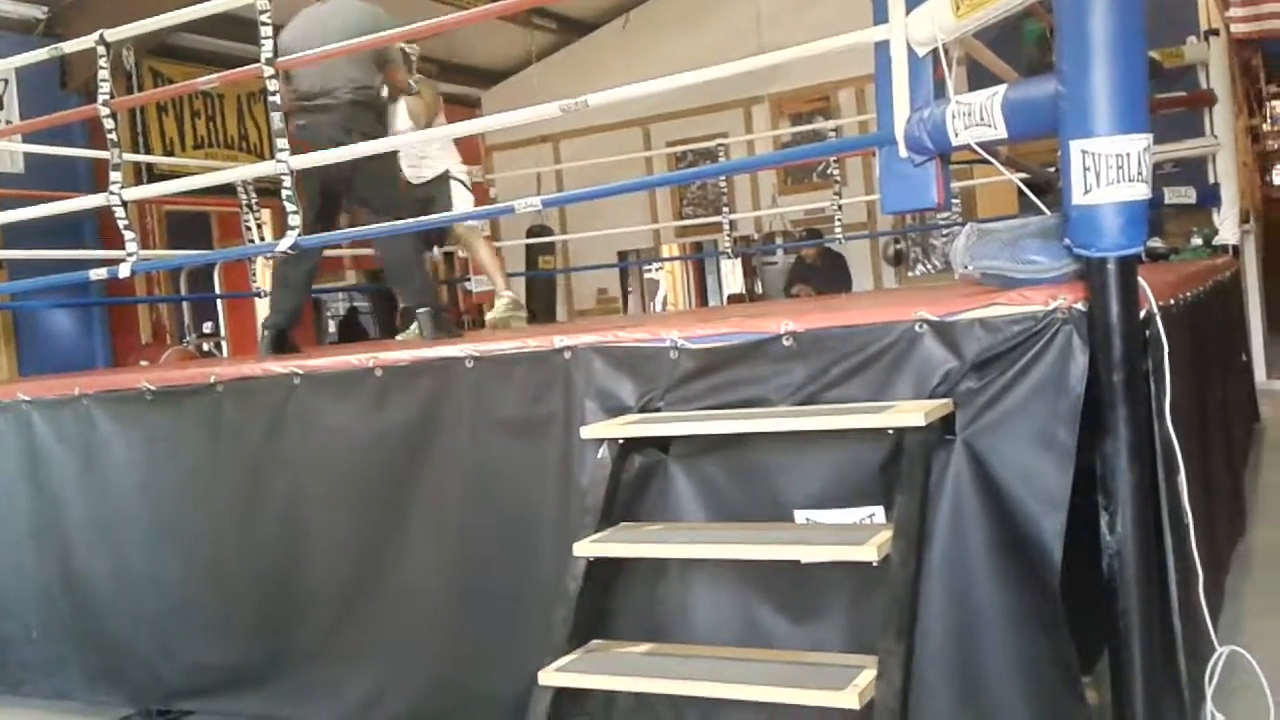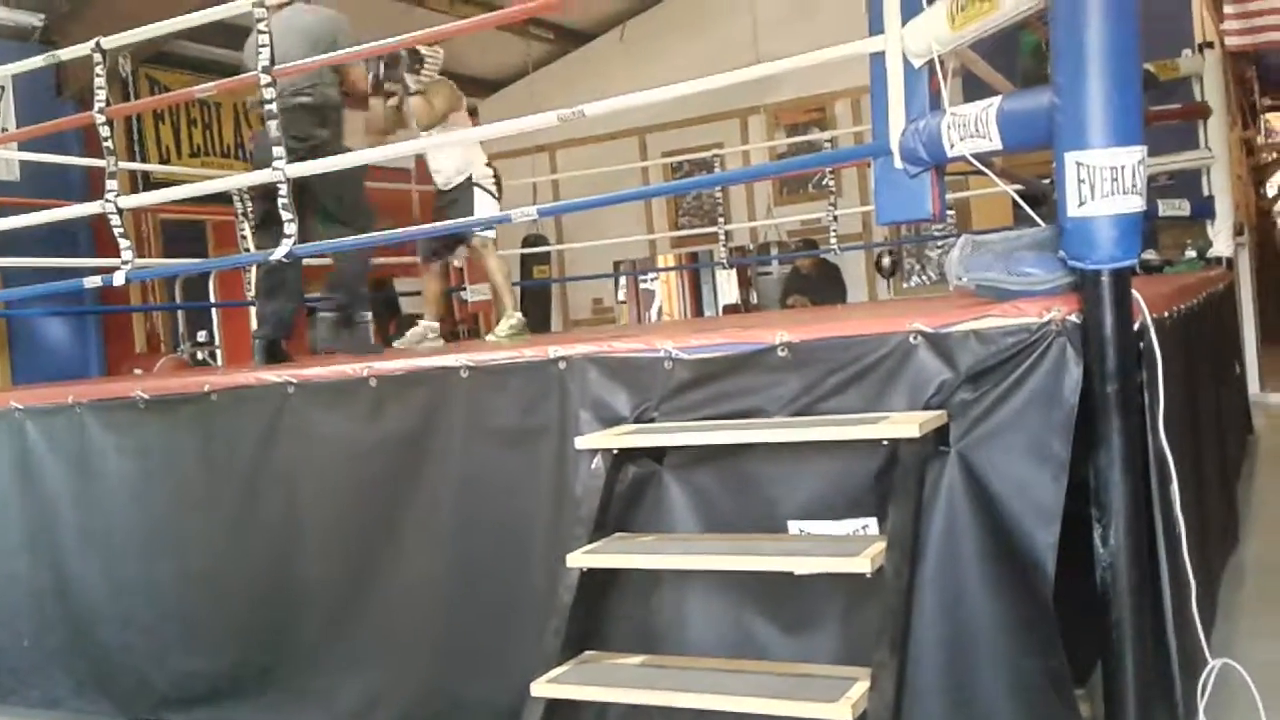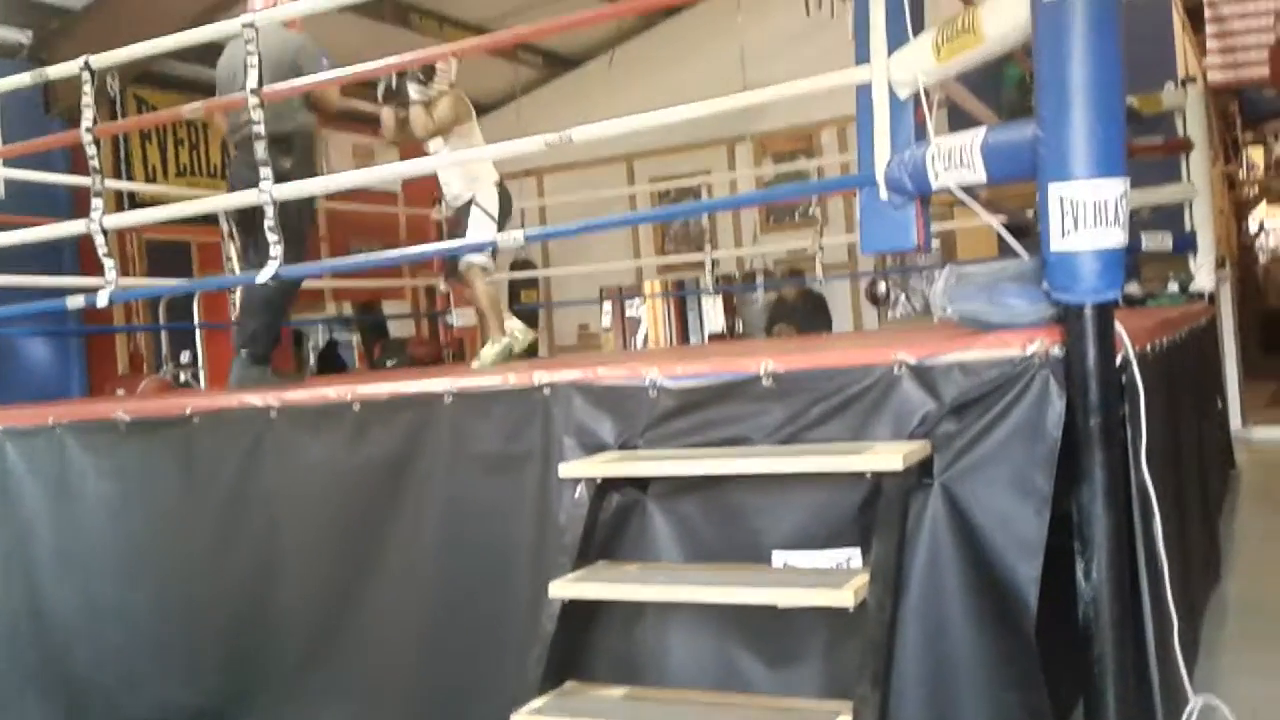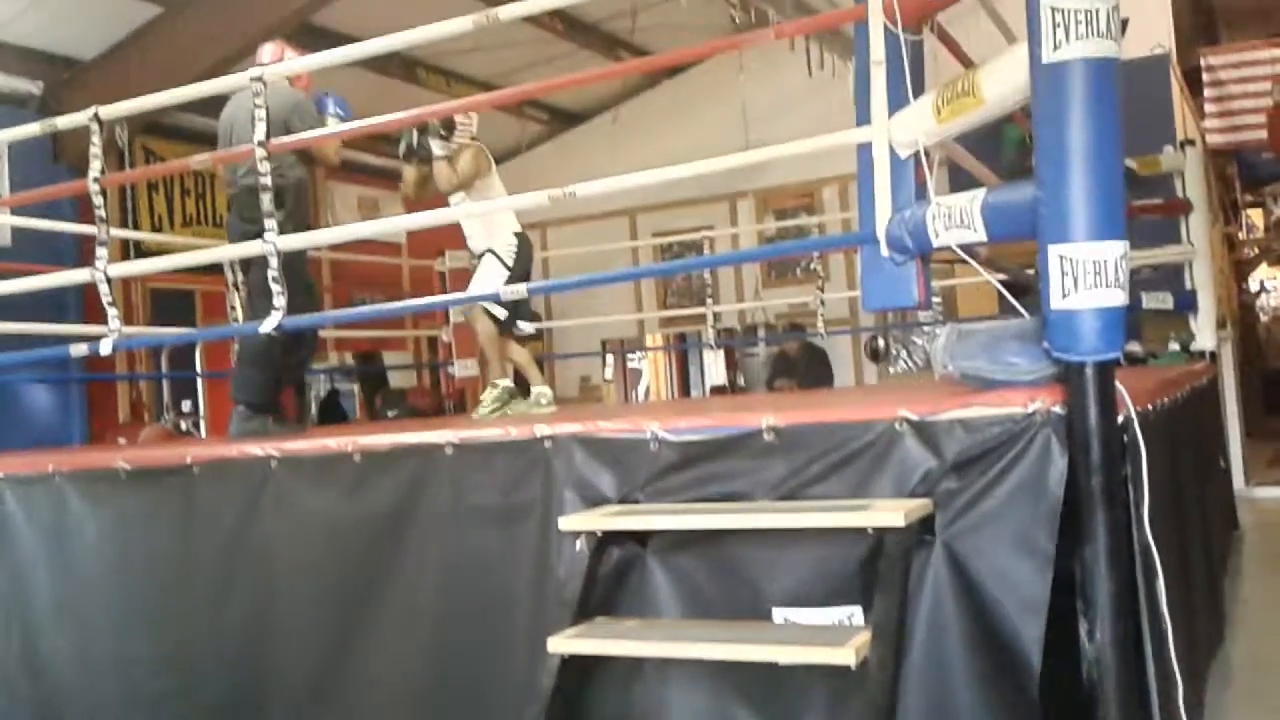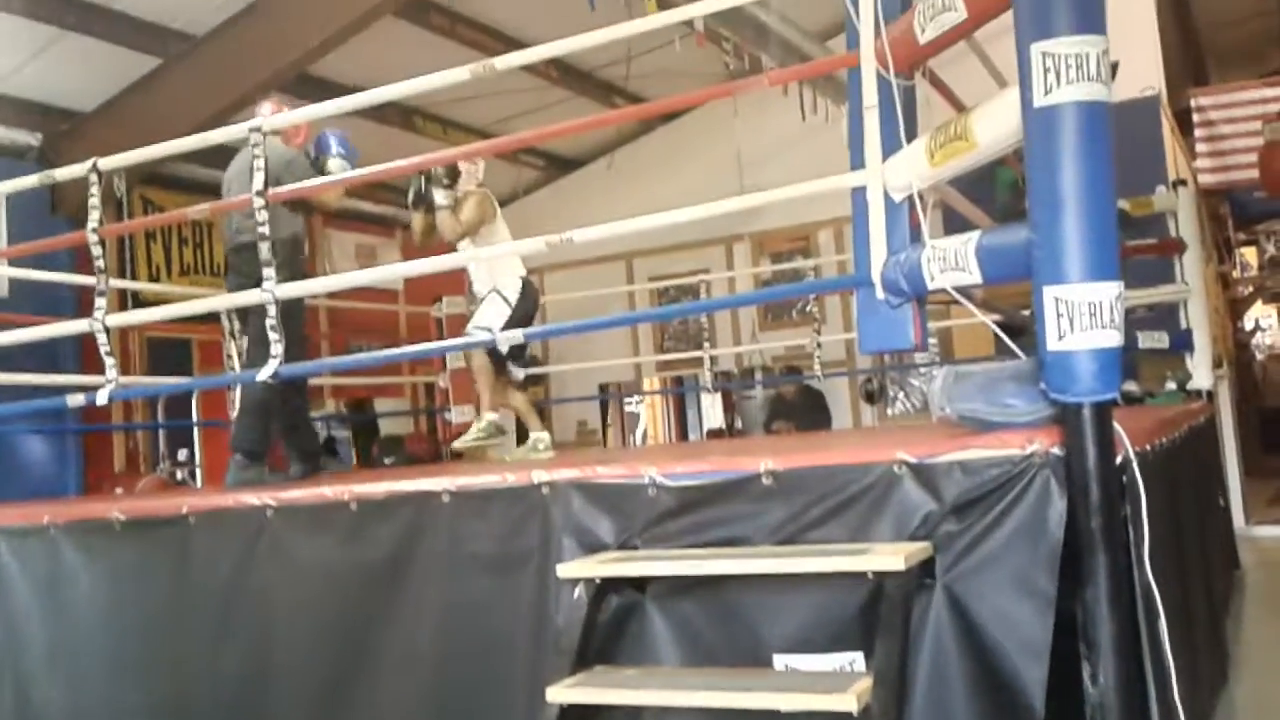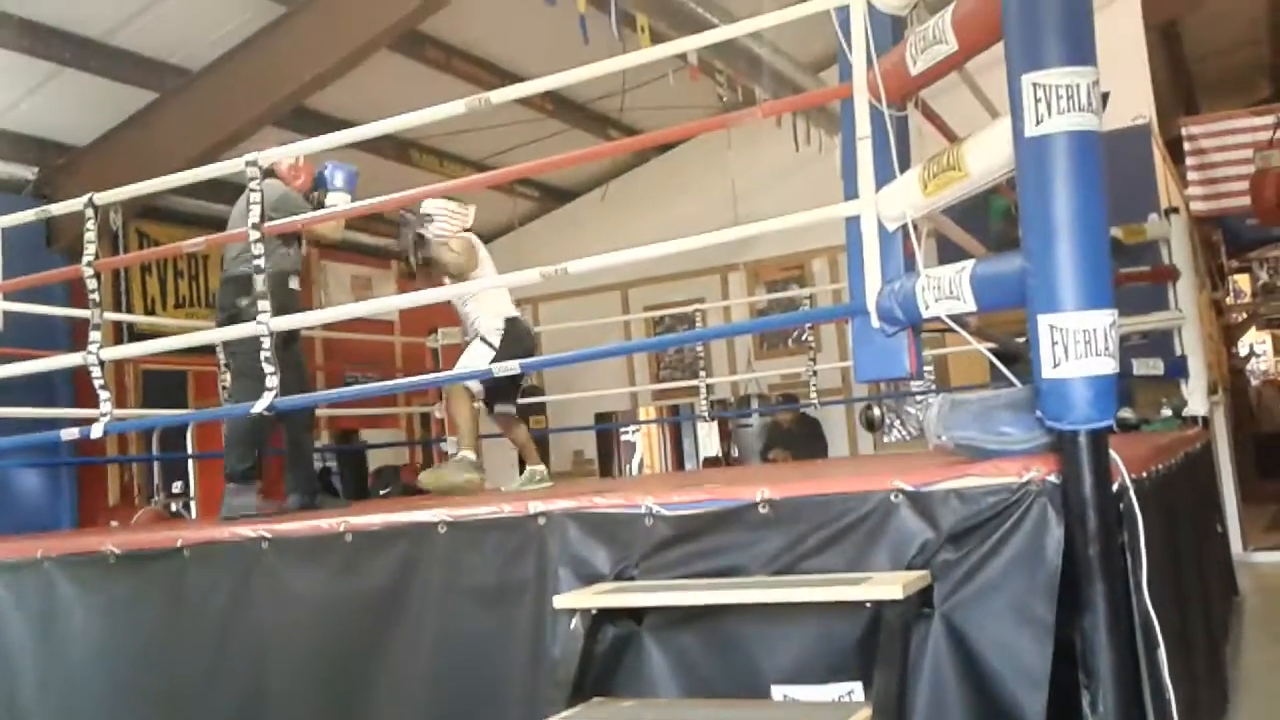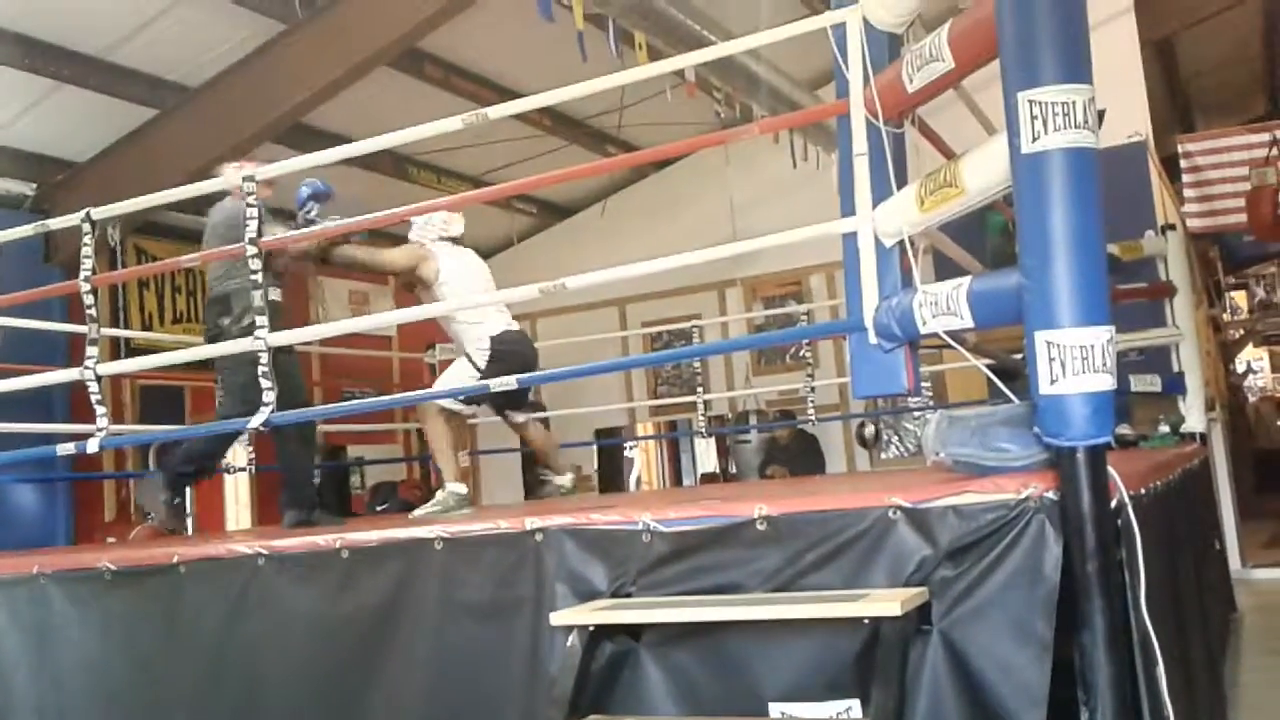
dt=0.2s
person 1, frame 1
left shoulder: (292, 30)
left elbow: (286, 93)
right elbow: (399, 83)
left hip: (309, 136)
right hip: (357, 130)
left knee: (306, 235)
right knee: (388, 223)
left ankle: (276, 330)
right ankle: (425, 312)
person 1, frame 2
left shoulder: (256, 37)
right elbow: (359, 86)
left hip: (268, 142)
right hip: (312, 136)
left knee: (277, 242)
right knee: (352, 225)
left ankle: (269, 339)
right ankle: (338, 317)
person 1, frame 3
left shoulder: (228, 55)
right shoulder: (293, 43)
left elbow: (222, 123)
right elbow: (329, 101)
left hip: (244, 167)
right hip: (284, 164)
left knee: (261, 262)
right knee: (282, 265)
left ankle: (252, 355)
right ankle: (250, 359)
person 1, frame 4
left shoulder: (232, 105)
right shoulder: (292, 98)
left elbow: (225, 172)
right elbow: (329, 157)
right wrist: (334, 122)
left hip: (243, 218)
right hip: (277, 216)
left knee: (302, 310)
right knee: (270, 314)
left ankle: (265, 403)
right ankle: (249, 412)
person 1, frame 5
left shoulder: (239, 162)
right shoulder: (282, 155)
right elbow: (328, 200)
left wrist: (311, 169)
right wrist: (337, 162)
left hip: (244, 271)
right hip: (273, 271)
left knee: (290, 365)
right knee: (269, 365)
left ankle: (306, 456)
right ankle: (246, 462)
person 1, frame 6
left shoulder: (258, 197)
right shoulder: (278, 193)
left elbow: (290, 245)
right elbow: (330, 232)
left wrist: (317, 201)
right wrist: (339, 192)
right hip: (254, 306)
left knee: (295, 400)
right knee: (256, 396)
left ankle: (303, 491)
right ankle: (237, 489)
person 1, frame 7
left shoulder: (247, 217)
right shoulder: (231, 210)
left elbow: (281, 261)
right elbow: (290, 245)
right hip: (239, 326)
left knee: (296, 414)
right knee: (239, 412)
left ankle: (300, 506)
right ankle: (163, 483)
person 2, frame 1
left shoulder: (422, 87)
left elbow: (423, 119)
left hip: (444, 174)
right hip: (415, 184)
left knee: (465, 230)
left ankle: (506, 298)
person 2, frame 2
left shoulder: (441, 87)
right shoulder: (405, 97)
left elbow: (425, 122)
right elbow: (383, 126)
left wrist: (410, 80)
right wrist: (378, 85)
left hip: (474, 178)
right hip: (448, 188)
left knee: (480, 241)
right knee: (430, 258)
left ankle: (512, 316)
right ankle: (429, 327)
person 2, frame 3
left shoulder: (451, 100)
right shoulder: (427, 106)
left elbow: (423, 131)
right elbow: (391, 134)
left wrist: (414, 91)
right wrist: (388, 96)
left hip: (484, 196)
right hip: (464, 203)
left knee: (472, 266)
right knee: (459, 271)
left ankle: (498, 342)
right ankle: (513, 329)
person 2, frame 4
left shoulder: (471, 152)
right shoulder: (449, 159)
left elbow: (448, 186)
right elbow: (412, 190)
left wrist: (437, 146)
right wrist: (410, 152)
left hip: (507, 245)
right hip: (491, 251)
left knee: (478, 310)
right knee: (503, 332)
left ankle: (501, 385)
right ankle: (541, 393)
person 2, frame 5
left shoulder: (477, 198)
right shoulder: (457, 204)
left elbow: (452, 235)
right elbow: (419, 235)
left wrist: (440, 195)
right wrist: (419, 199)
left hip: (512, 288)
right hip: (498, 295)
left knee: (475, 341)
right knee: (501, 377)
left ankle: (489, 420)
right ankle: (539, 438)
person 2, frame 6
left shoulder: (460, 242)
right shoulder: (453, 246)
left elbow: (456, 268)
right elbow: (427, 280)
left wrist: (430, 242)
right wrist: (417, 249)
left hip: (502, 330)
right hip: (507, 334)
left knee: (457, 383)
right knee: (503, 412)
left ankle: (466, 459)
right ankle: (536, 470)
person 2, frame 7
left shoulder: (423, 255)
right shoulder: (469, 257)
left elbow: (369, 256)
left wrist: (327, 250)
right wrist: (415, 280)
left hip: (492, 348)
right hip: (520, 345)
left knee: (433, 408)
right knee: (519, 418)
left ankle: (454, 491)
right ankle: (559, 478)
